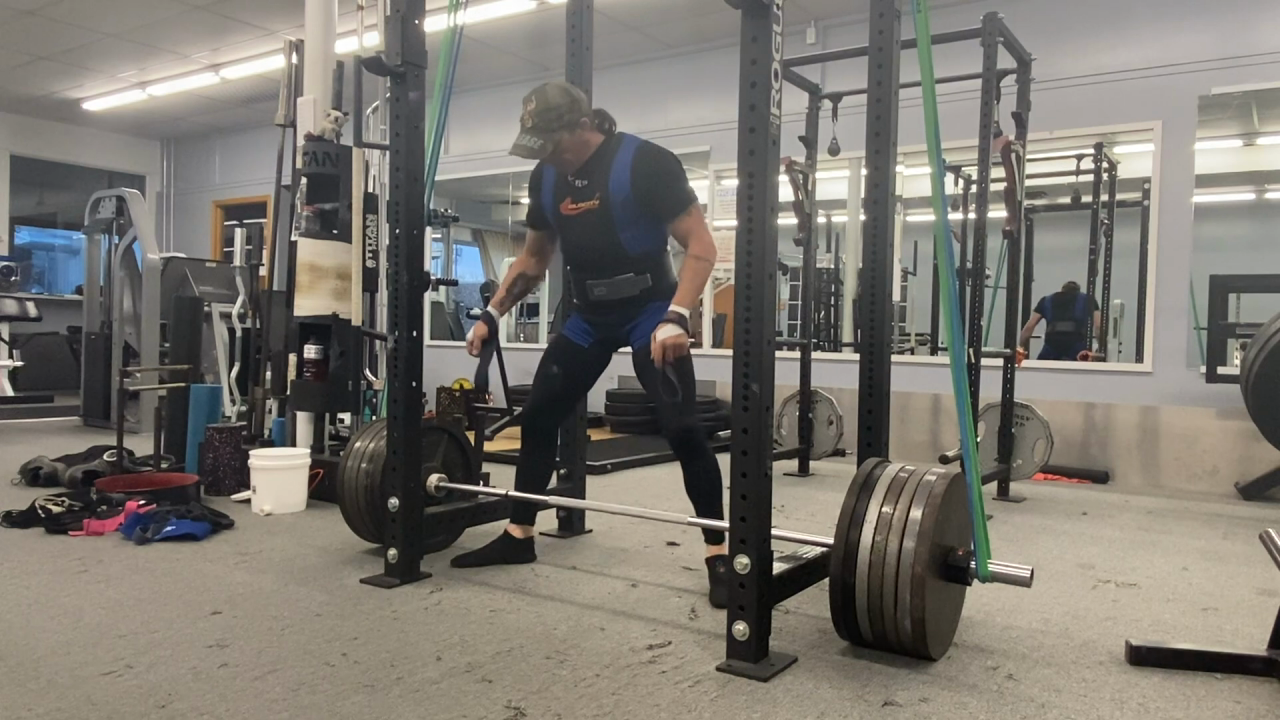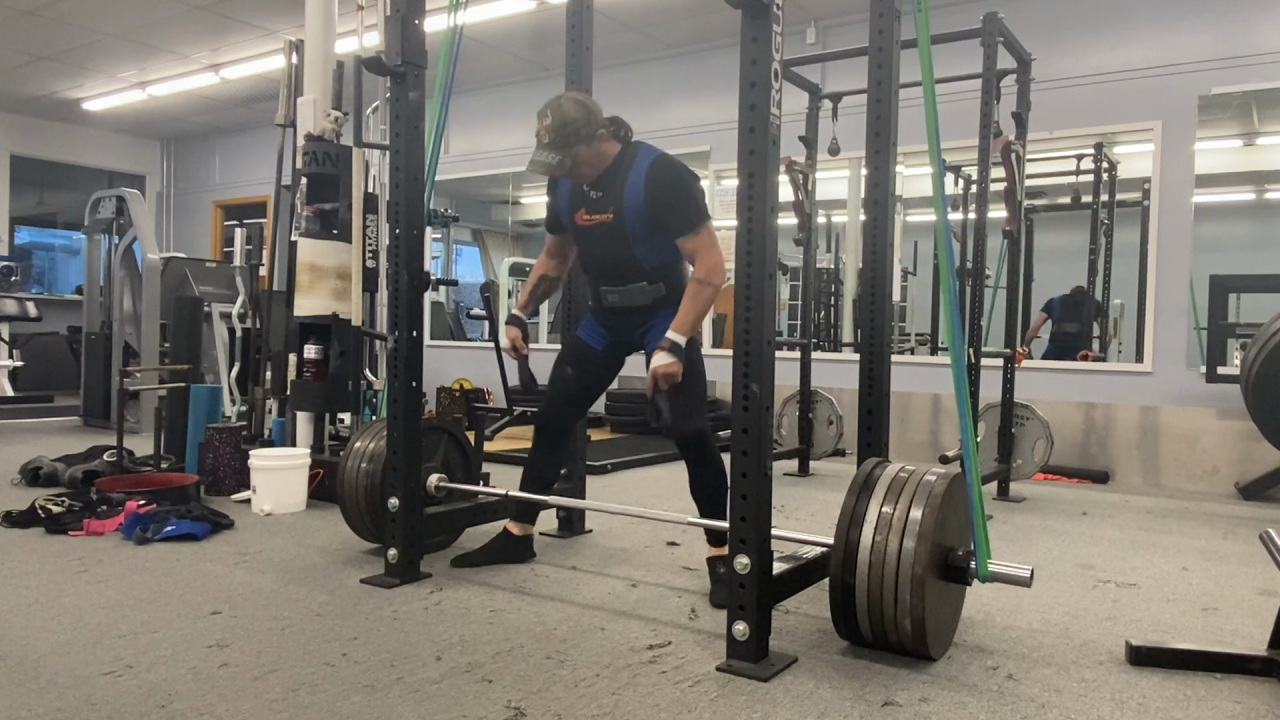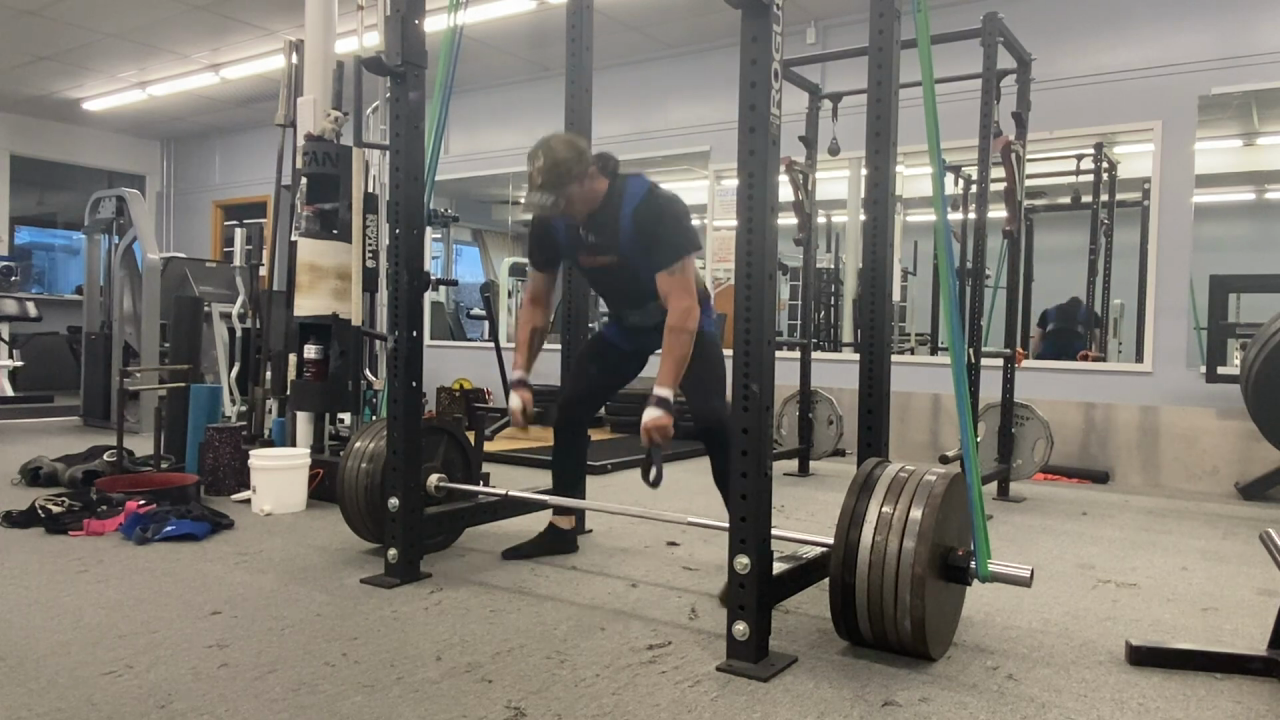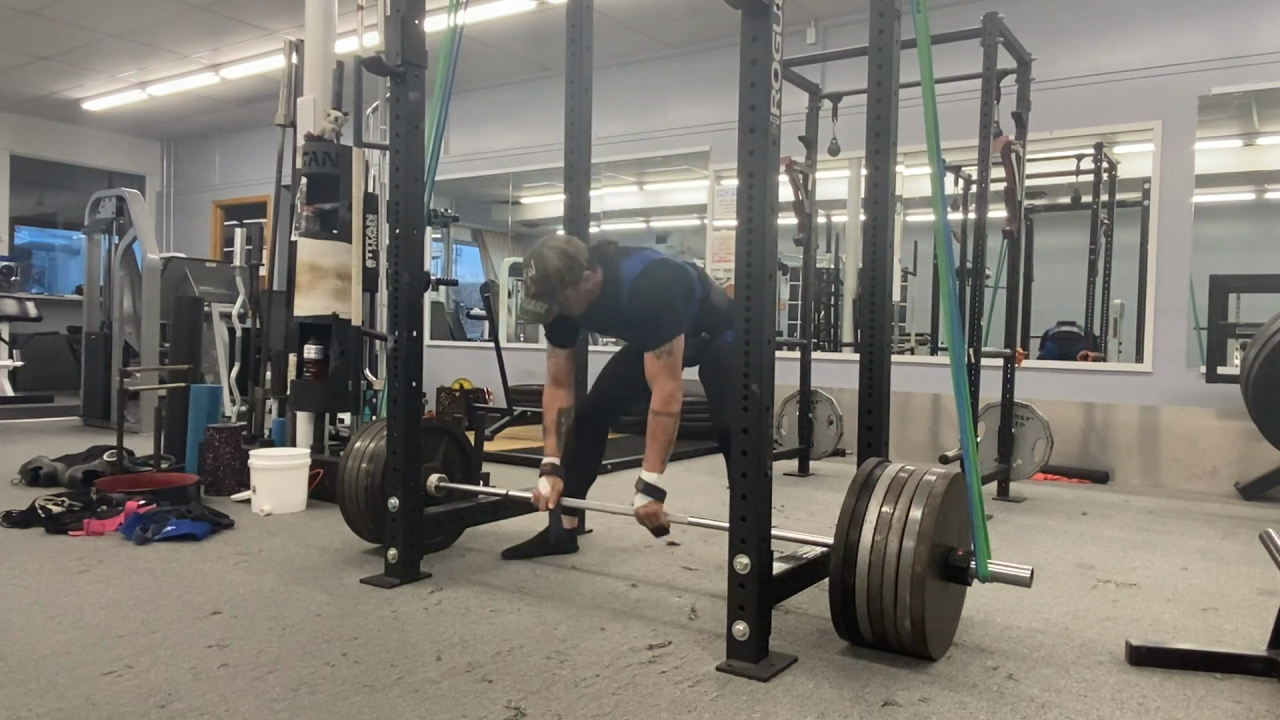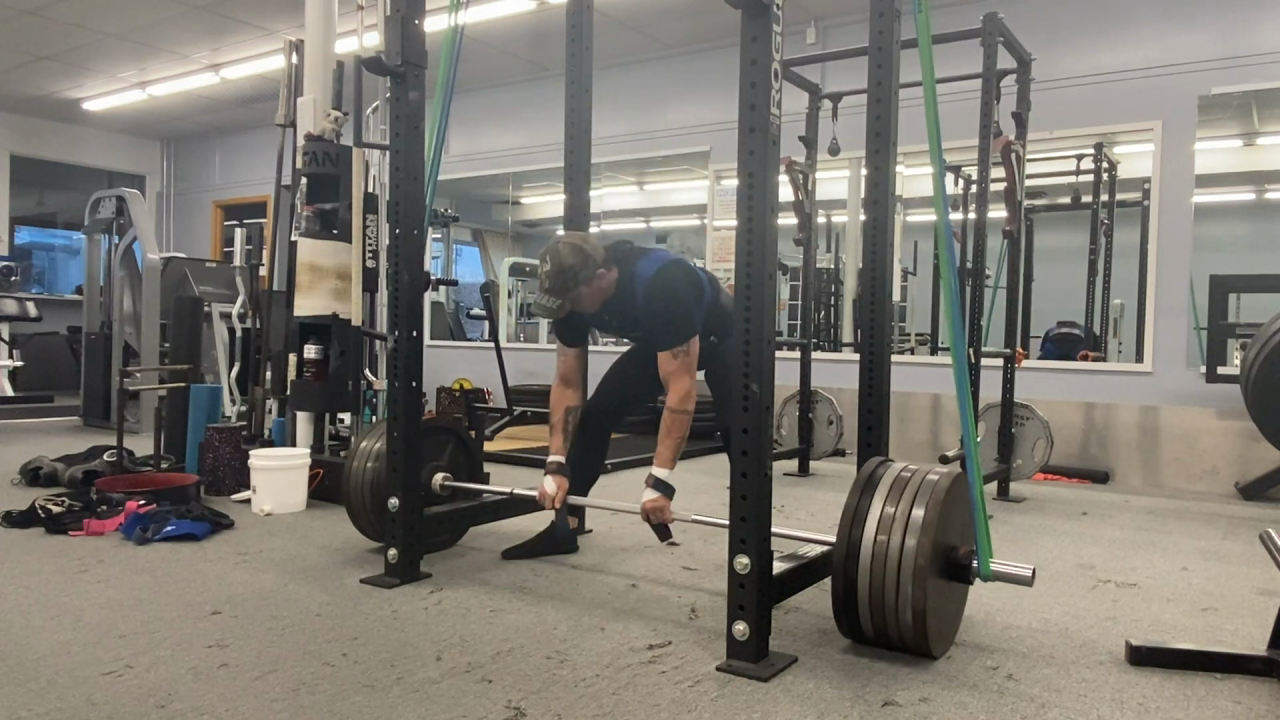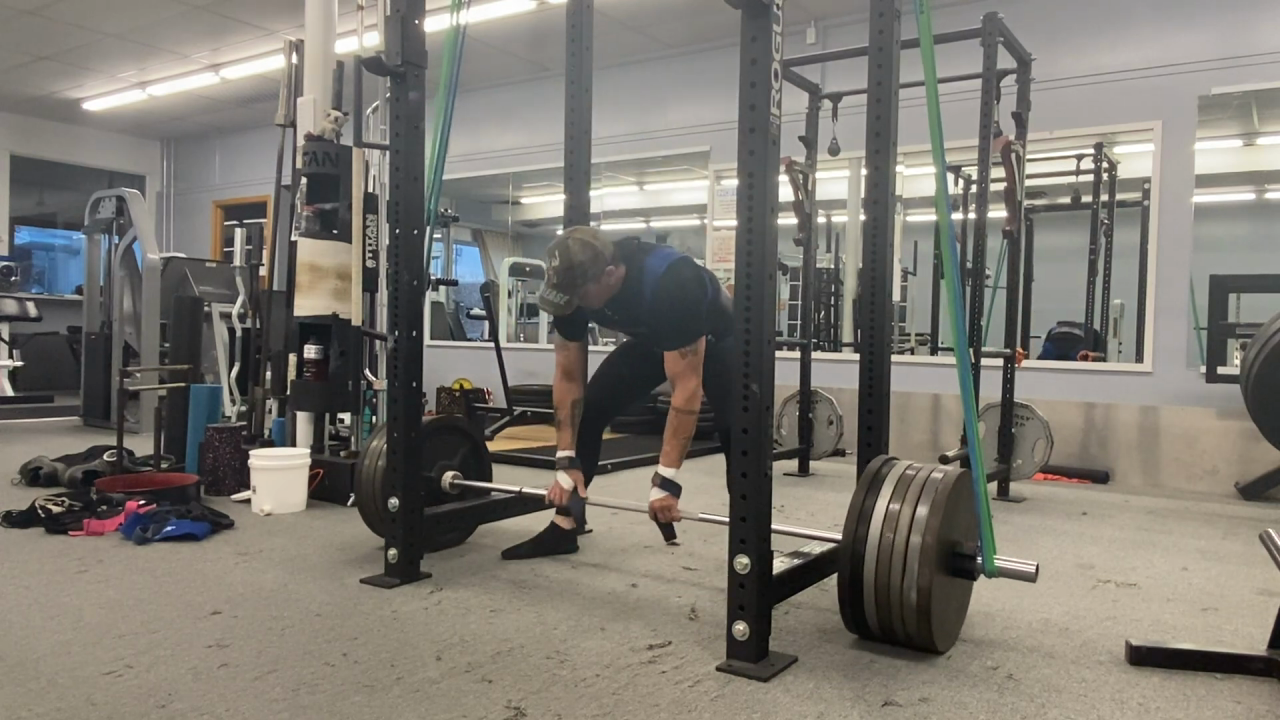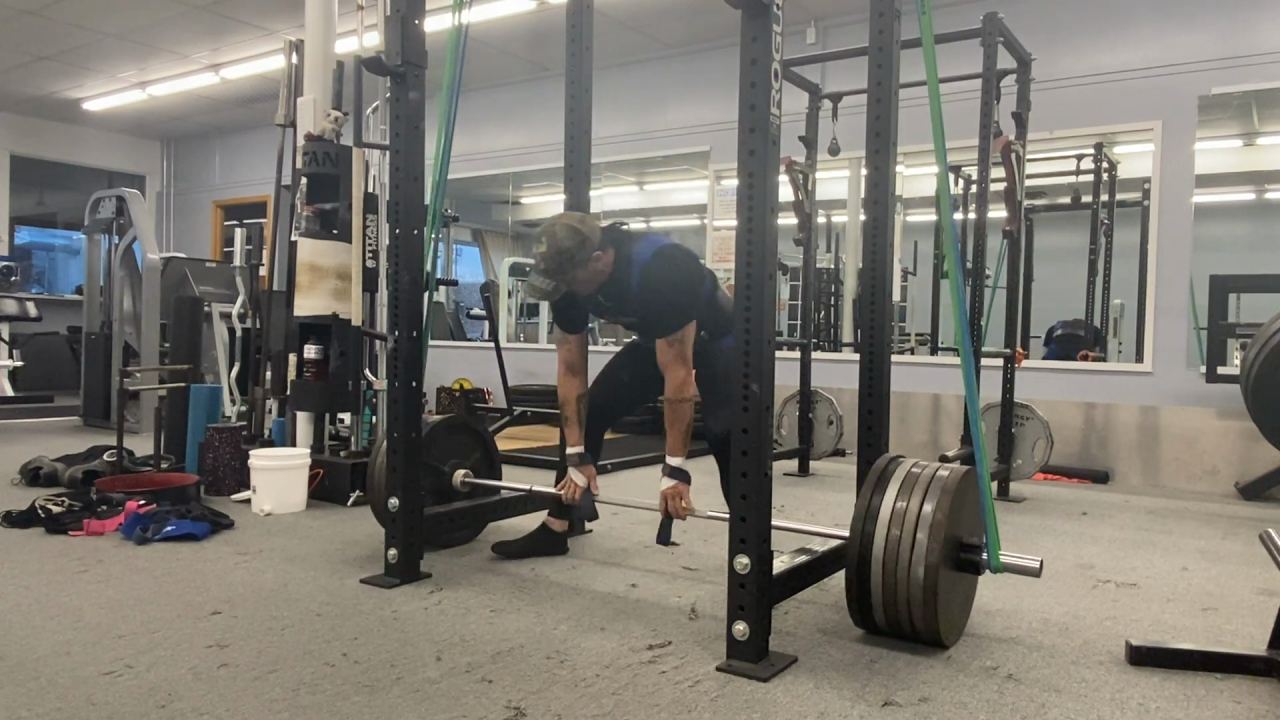
dt=0.3s
person 1, frame 1
left shoulder: (646, 164)
right shoulder: (546, 178)
left elbow: (700, 245)
right elbow: (534, 256)
left wrist: (676, 317)
right wrist: (492, 314)
left hip: (649, 310)
right hip: (589, 315)
left knee: (681, 428)
right knee: (537, 418)
left ankle: (719, 555)
right ankle: (518, 536)
person 1, frame 2
left shoulder: (661, 175)
right shoulder: (564, 184)
left elbow: (709, 265)
right elbow: (555, 257)
left wrist: (673, 343)
right wrist: (518, 315)
left hip: (662, 315)
right hip: (605, 317)
left knee: (689, 431)
right knee: (552, 419)
left ankle: (722, 556)
right ankle: (518, 534)
person 1, frame 3
left shoulder: (651, 209)
right shoulder: (551, 217)
left elbow: (684, 311)
right elbow: (535, 301)
left wrist: (662, 399)
right wrist: (520, 379)
left hip: (684, 318)
right hip: (625, 323)
left knee: (712, 421)
right knee: (569, 409)
right ankle: (562, 528)
person 1, frame 4
left shoulder: (650, 283)
right shoulder: (561, 298)
left elbow: (666, 390)
right elbow: (559, 385)
left wrist: (650, 487)
right wrist: (550, 467)
left hip: (714, 332)
left knee: (729, 427)
right knee: (590, 412)
right ankle: (564, 528)
person 1, frame 5
left shoulder: (662, 284)
right shoulder: (571, 296)
left elbow: (681, 387)
right elbow: (567, 384)
left wrist: (660, 481)
right wrist: (556, 466)
left hip: (720, 337)
right hip: (658, 342)
right knee: (595, 414)
right ankle: (565, 527)
person 1, frame 6
left shoulder: (671, 280)
right shoulder: (574, 287)
left elbow: (686, 387)
right elbow: (568, 376)
left wrist: (666, 480)
right wrist: (566, 462)
left hip: (715, 337)
right hip: (651, 340)
left knee: (734, 427)
right knee: (587, 410)
right ankle: (564, 527)
person 1, frame 7
left shoulder: (659, 270)
right shoulder: (569, 283)
left elbow: (680, 375)
right elbow: (571, 371)
left wrist: (675, 470)
right wrist: (577, 458)
left hip: (715, 339)
right hip: (654, 339)
left knee: (724, 432)
right knee: (587, 415)
right ankle: (554, 530)
